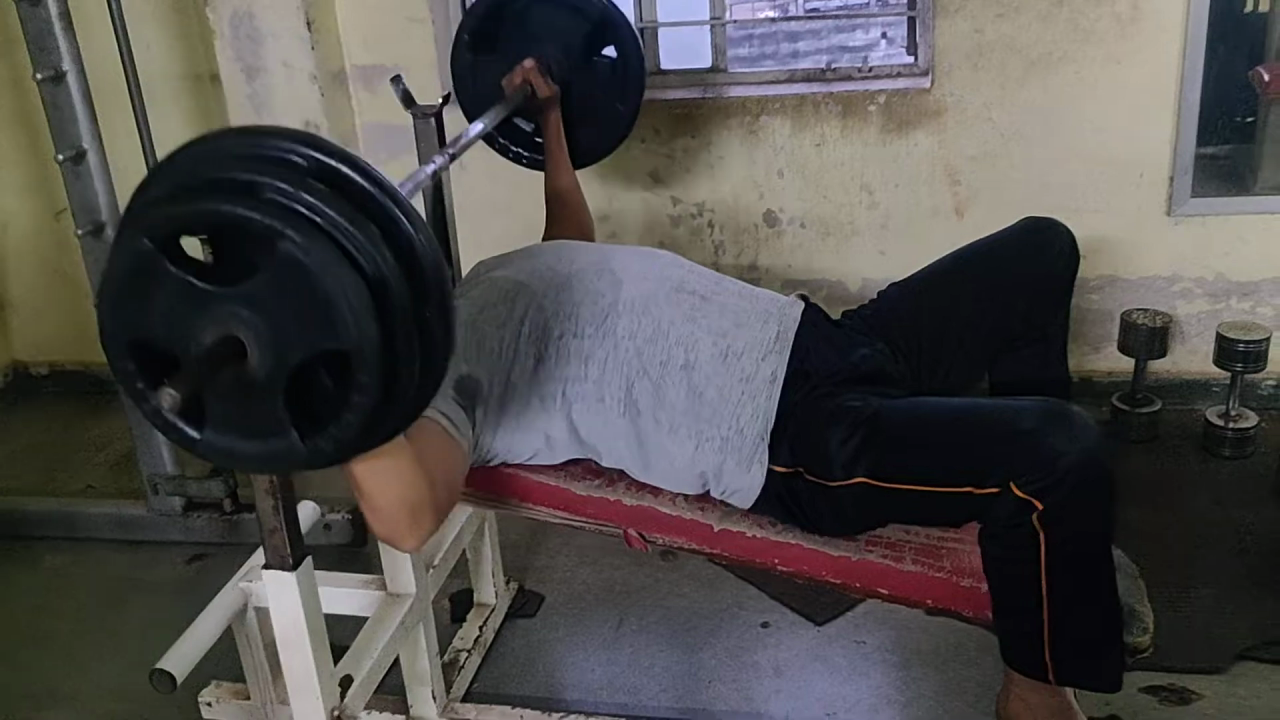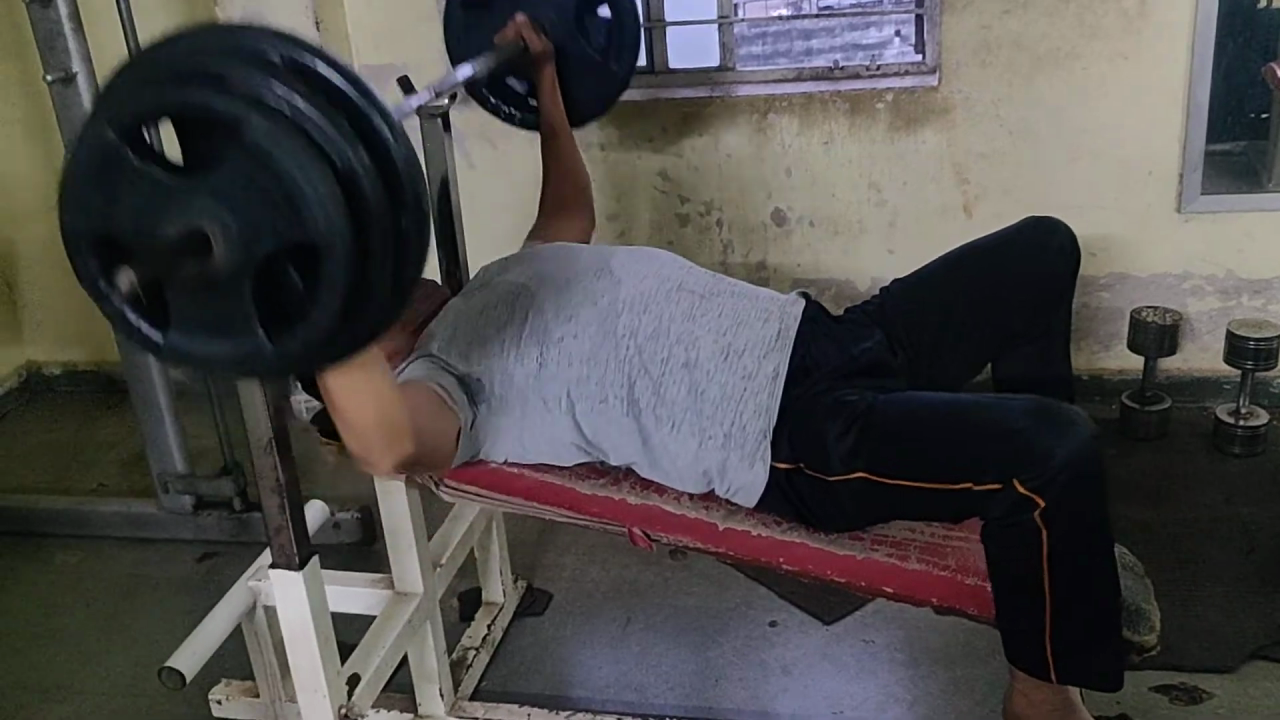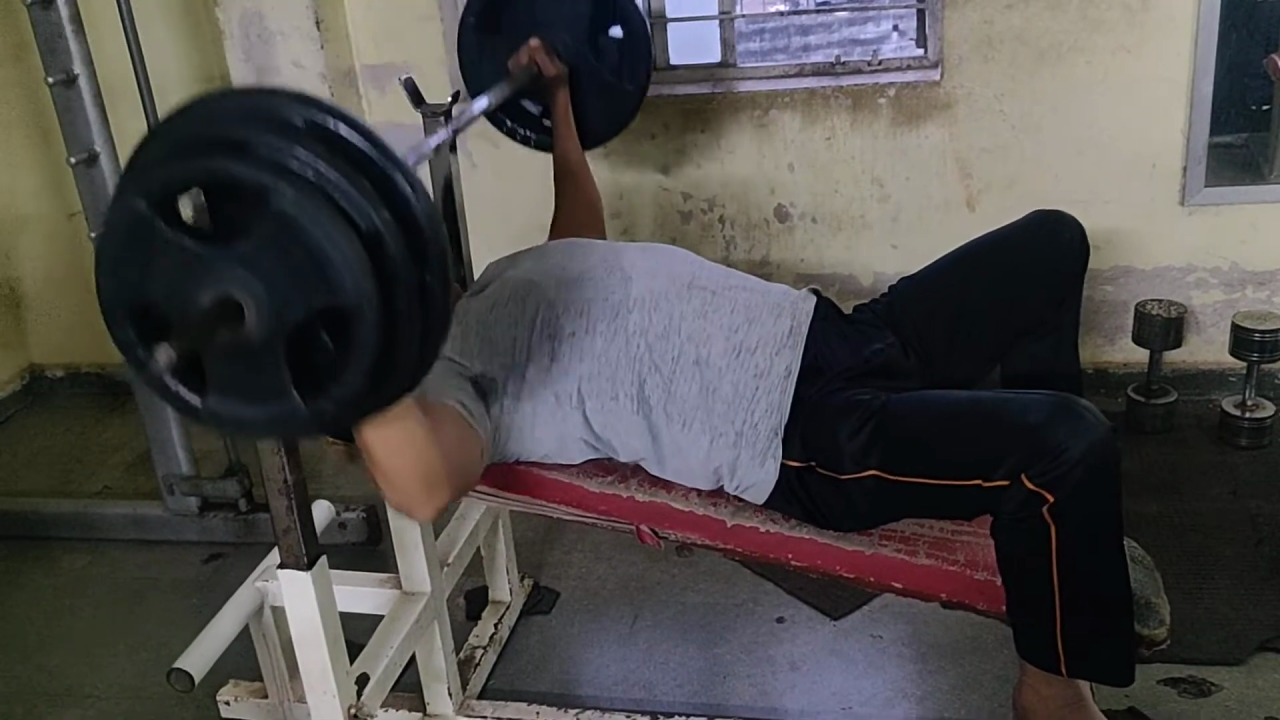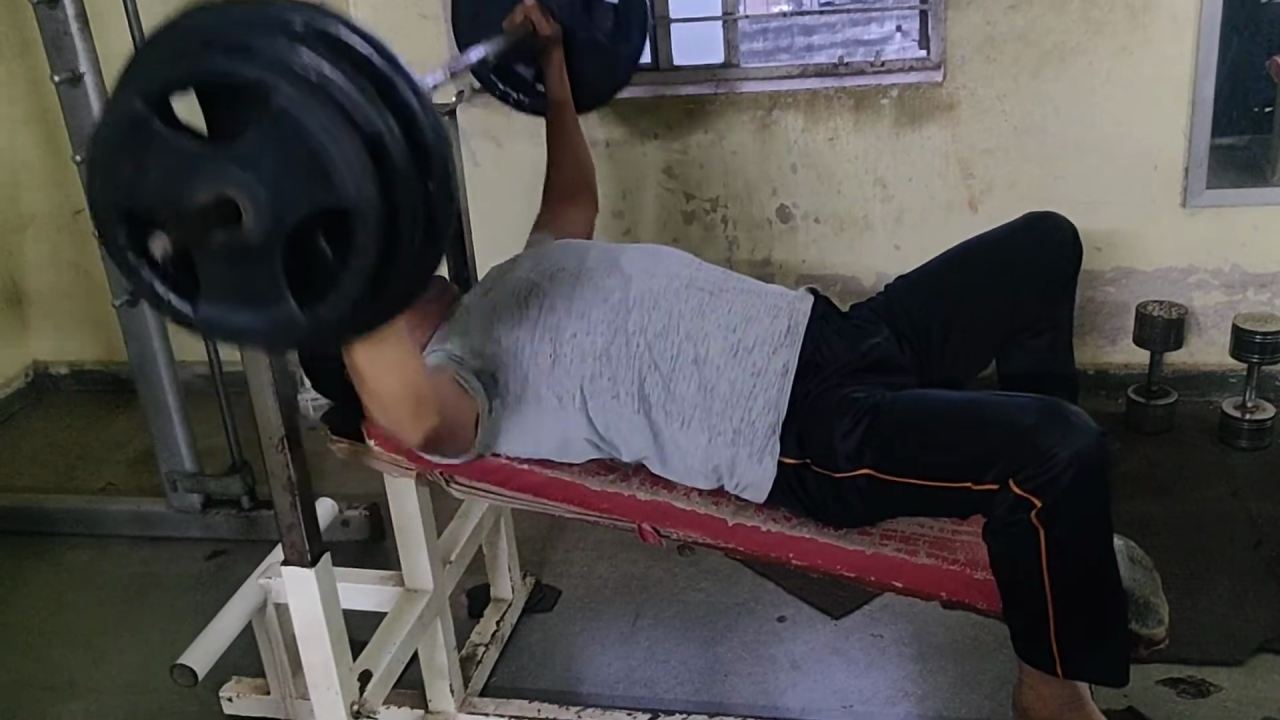
dt=1s
person 1, frame 1
left shoulder: (484, 286)
right shoulder: (431, 386)
left elbow: (574, 250)
right elbow: (409, 518)
left wrist: (549, 117)
left hip: (825, 348)
right hip: (798, 440)
left knee: (1040, 251)
right knee: (1064, 450)
left ankle: (1031, 524)
person 1, frame 2
left shoulder: (501, 288)
right shoulder: (429, 386)
left elbow: (573, 216)
right elbow: (387, 444)
left wrist: (545, 81)
left hip: (823, 345)
right hip: (803, 437)
left knee: (1042, 248)
right knee: (1057, 446)
left ankle: (1037, 517)
person 1, frame 3
left shoulder: (489, 293)
right shoulder: (443, 378)
left elbow: (583, 238)
right elbow: (424, 489)
left wrist: (557, 98)
left hip: (833, 340)
right hip: (810, 432)
left knee: (1051, 243)
right knee: (1075, 442)
left ankle: (1055, 517)
person 1, frame 4
left shoulder: (514, 286)
right shoulder: (454, 378)
left elbow: (576, 203)
right elbow: (412, 419)
left hip: (831, 340)
right hip: (811, 431)
left knee: (1044, 243)
right knee: (1063, 448)
left ankle: (1055, 525)
